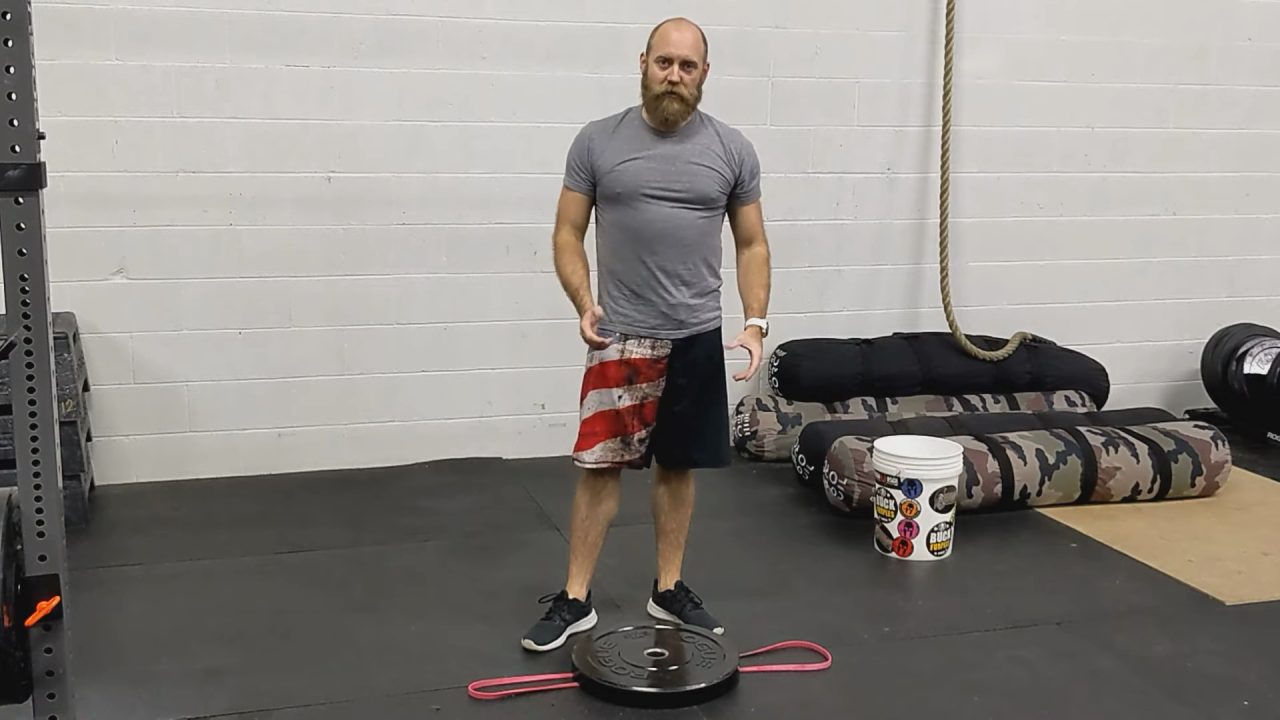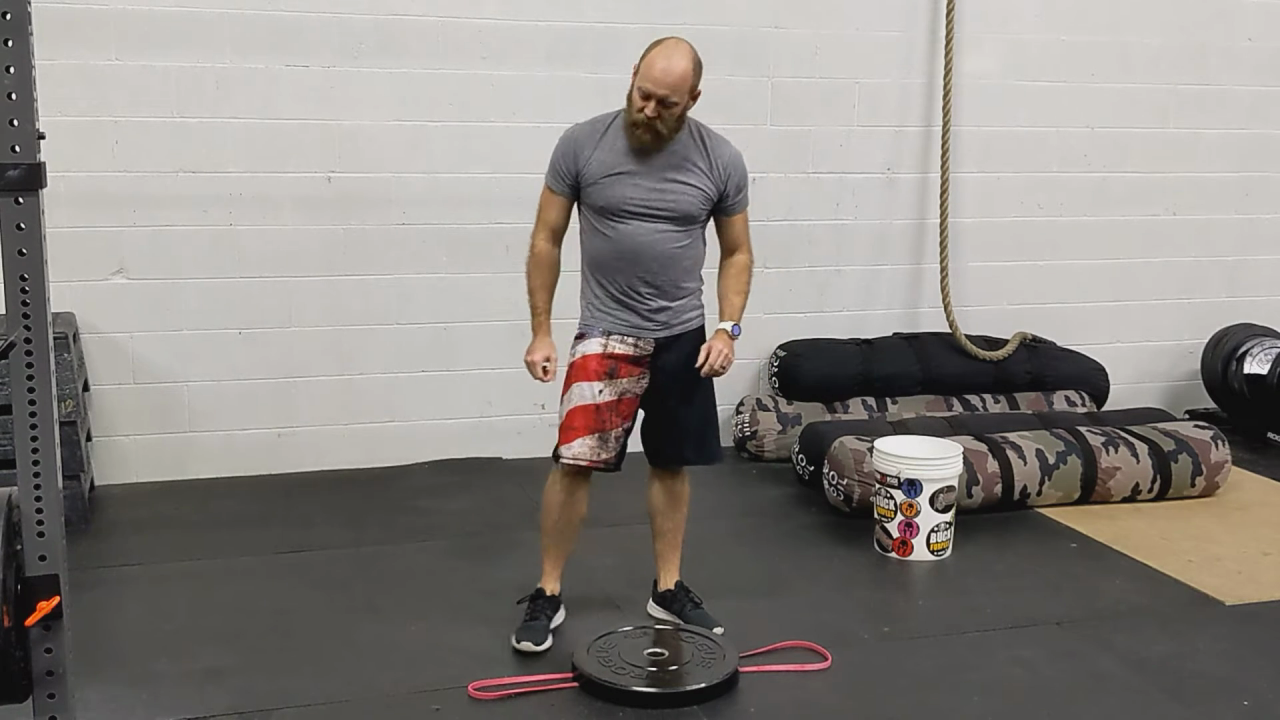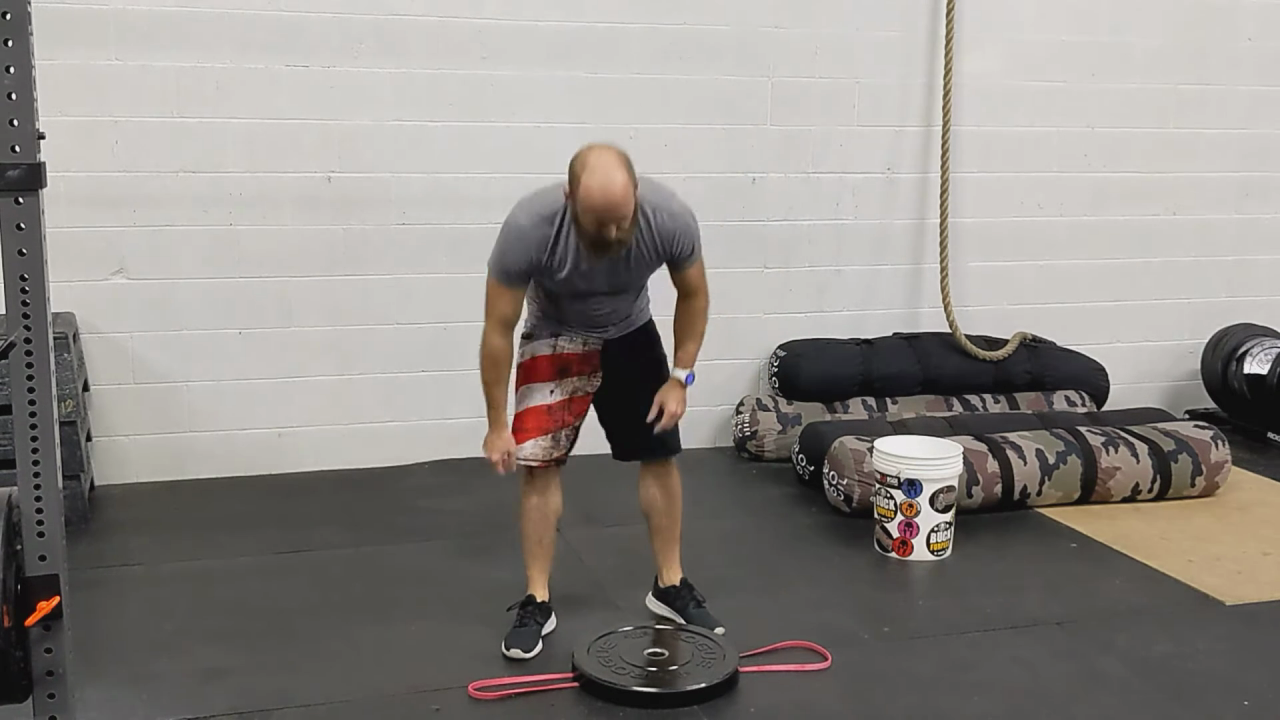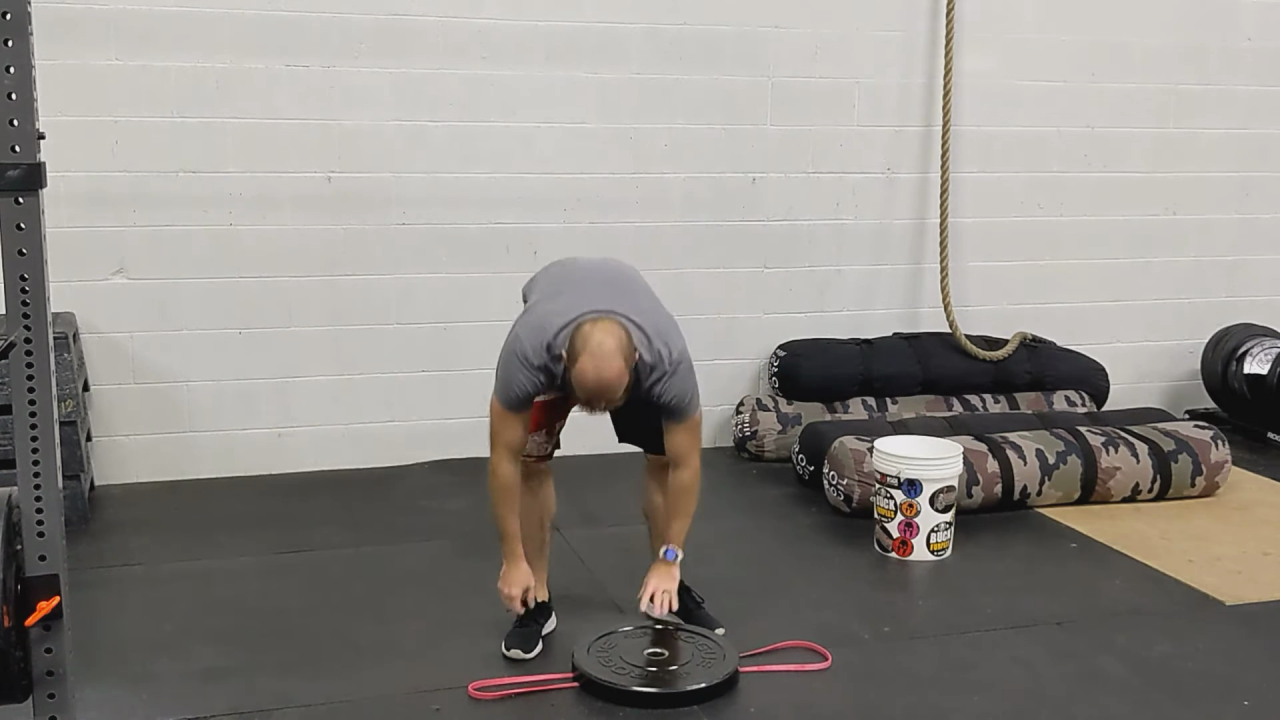
dt=0.4s
person 1, frame 1
left shoulder: (732, 149)
right shoulder: (597, 141)
left elbow: (752, 245)
right elbow: (568, 235)
left wrist: (755, 322)
right wrist: (585, 306)
left hip: (699, 337)
right hip: (623, 339)
left knee: (678, 466)
right knee: (600, 466)
left ankle: (669, 590)
right ankle: (574, 599)
person 1, frame 2
left shoulder: (721, 160)
right shoulder: (581, 144)
left elbow: (737, 252)
right elbow: (545, 240)
left wrist: (727, 328)
right wrist: (541, 331)
left hip: (683, 338)
right hip: (606, 335)
left knee: (671, 465)
right knee: (575, 461)
left ankle: (668, 588)
right ankle: (547, 594)
person 1, frame 3
left shoulder: (670, 217)
right shoulder: (528, 227)
left elbow: (693, 296)
right elbow: (497, 331)
left wrist: (680, 377)
right wrist: (497, 425)
left hip: (632, 335)
right hip: (556, 339)
left knee: (659, 457)
right knee: (540, 463)
left ankle: (670, 585)
right ankle: (537, 602)
person 1, frame 4
left shoulder: (666, 357)
right shoulder: (529, 352)
left elbow: (685, 465)
right elbow: (504, 459)
left wrist: (668, 561)
right wrist: (514, 560)
left hip: (638, 336)
right hip: (552, 334)
left knee: (663, 456)
right knee: (531, 459)
left ankle: (671, 589)
right ankle: (539, 604)
